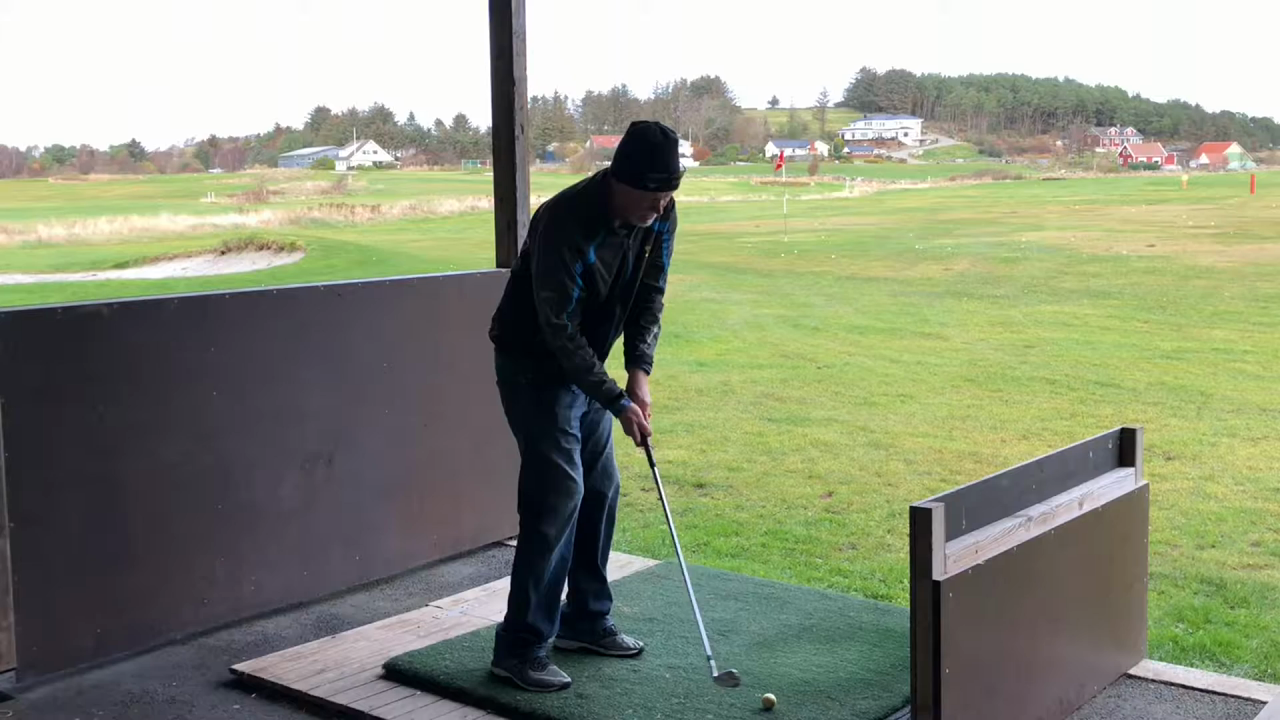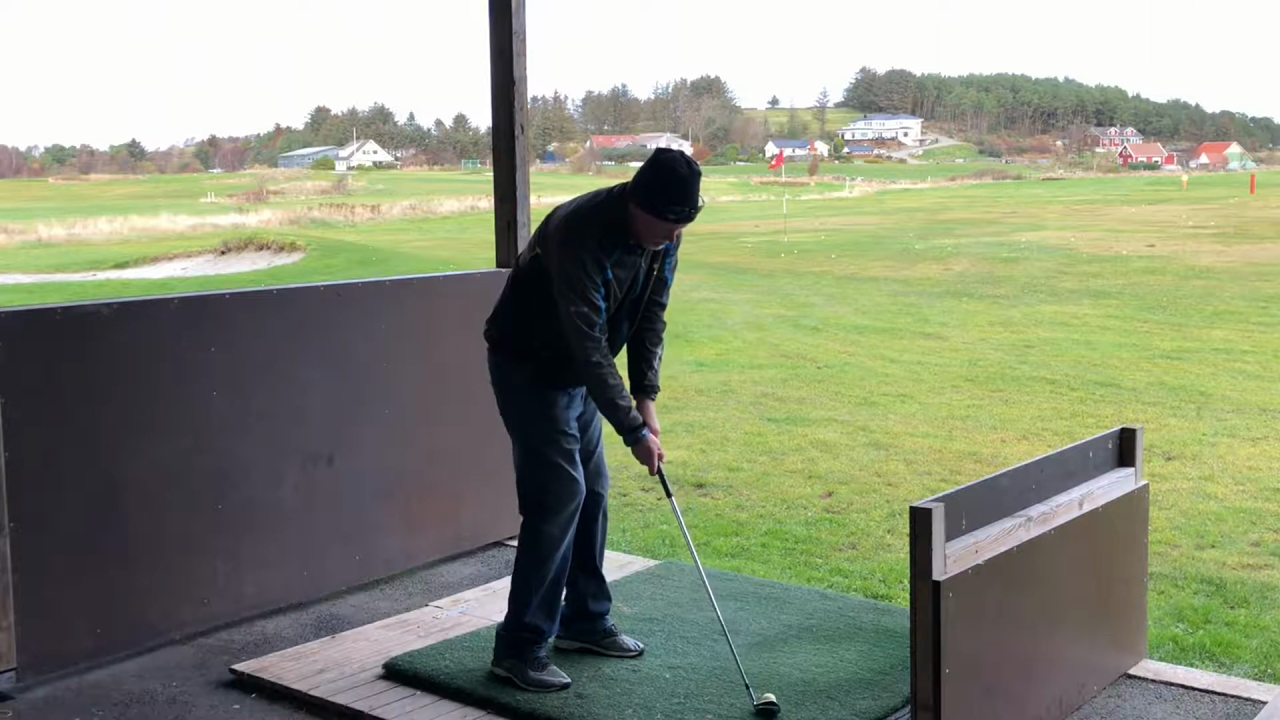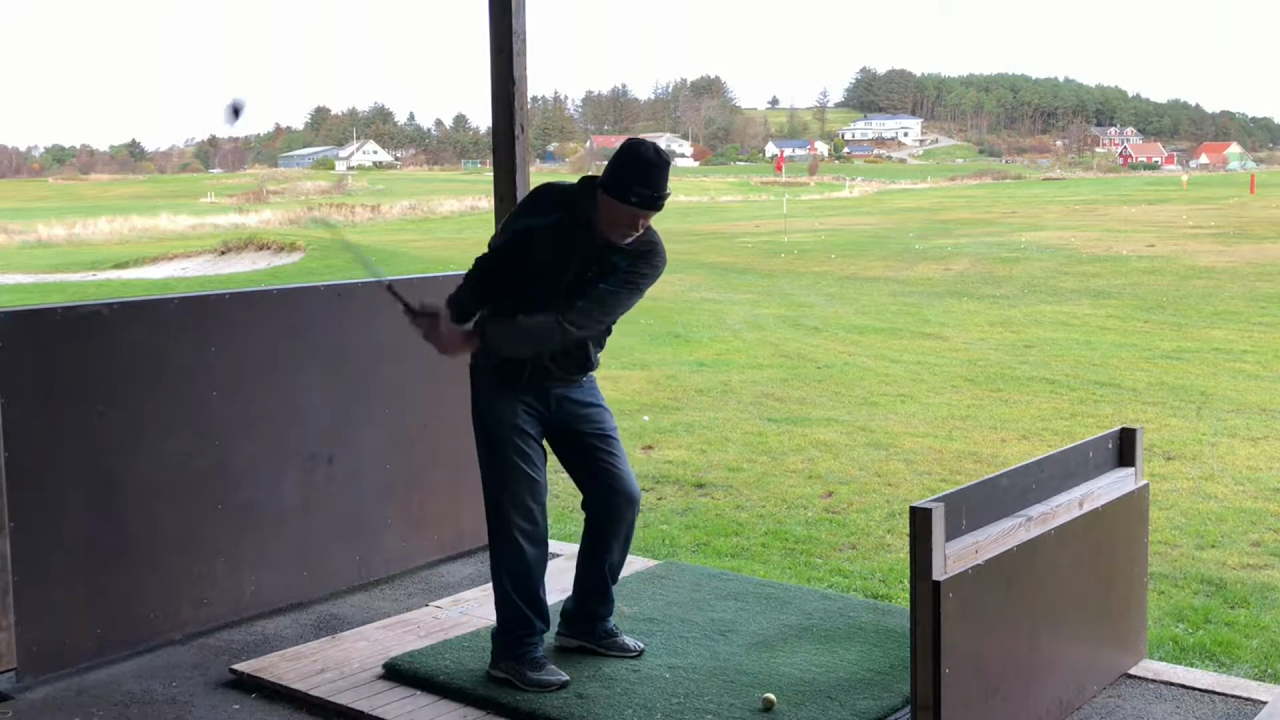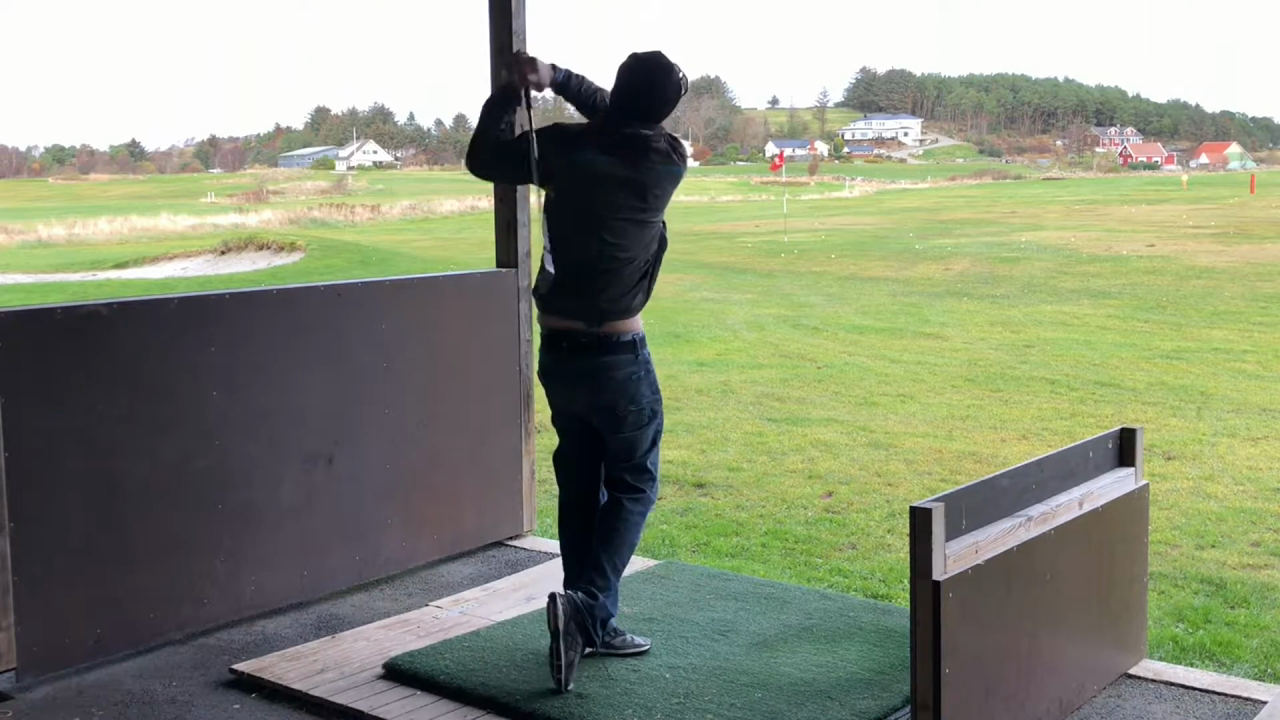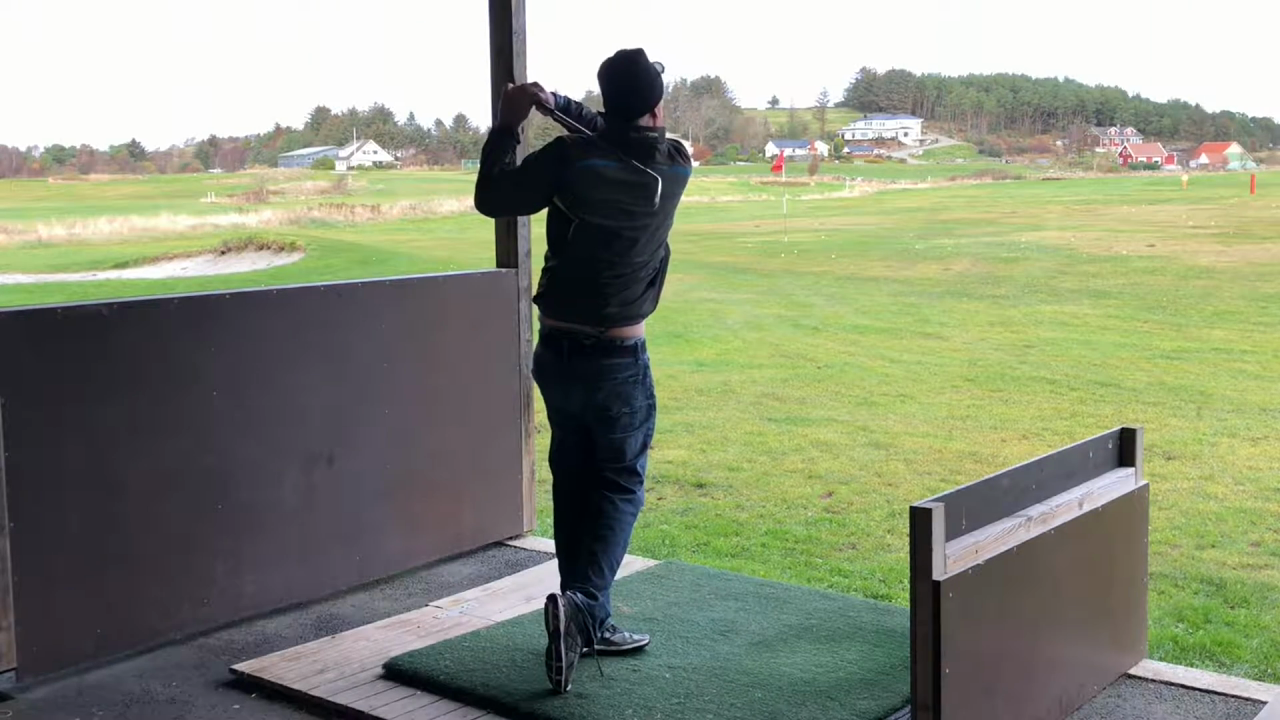
dt=1s
person 1, frame 1
left shoulder: (659, 218)
right shoulder: (564, 222)
left elbow: (651, 296)
right elbow: (557, 329)
left wrist: (639, 371)
right wrist: (617, 399)
left hip: (587, 367)
right hip: (536, 367)
left knee: (599, 491)
right knee: (558, 495)
left ankle: (585, 618)
right ankle: (519, 646)
person 1, frame 2
left shoulder: (663, 235)
right shoulder: (579, 235)
left elbow: (650, 316)
right elbow: (588, 343)
left wrist: (646, 398)
right wrist: (633, 430)
left hip: (576, 371)
right hip: (528, 367)
left knee: (592, 492)
right knee: (559, 495)
left ankle: (584, 619)
right ankle: (520, 645)
person 1, frame 3
left shoulder: (647, 257)
right shoulder: (548, 205)
left elbow: (571, 322)
right elbow: (493, 265)
left wrist: (474, 336)
right wrist: (453, 313)
left hip: (573, 384)
right hip: (505, 380)
left knee: (619, 496)
right knee: (519, 509)
left ankle: (586, 619)
right ankle: (517, 646)
person 1, frame 4
left shoulder: (560, 147)
right shoulder: (669, 161)
left elbow: (482, 160)
right elbow: (619, 122)
left wrist: (508, 91)
right wrist: (555, 77)
left hip: (557, 350)
right hip: (617, 356)
left knee: (579, 485)
right knee: (633, 486)
left ankle: (590, 621)
right ankle: (586, 606)
person 1, frame 5
left shoulder: (568, 157)
right shoulder: (674, 166)
left elbow: (492, 199)
left wrist: (506, 126)
right wrist: (556, 104)
left hip: (556, 352)
right hip: (616, 359)
left knee: (573, 483)
right knee: (619, 487)
left ankle: (588, 618)
right ankle: (581, 603)
